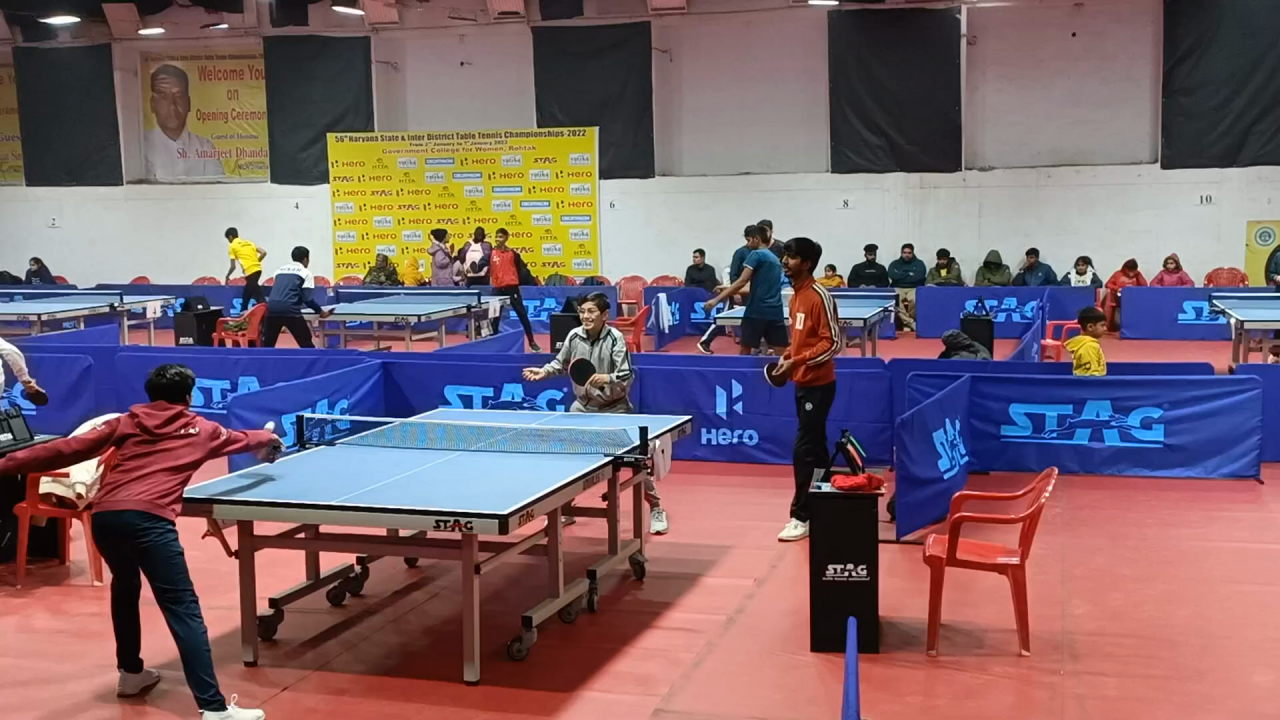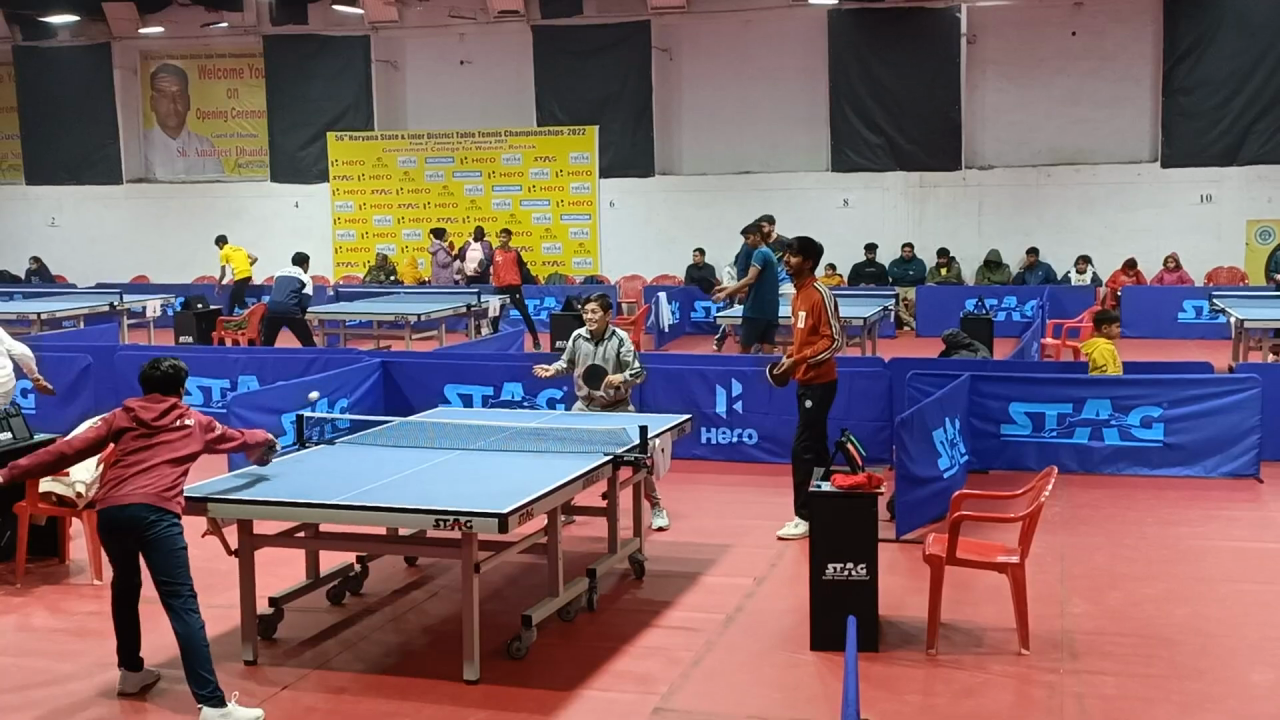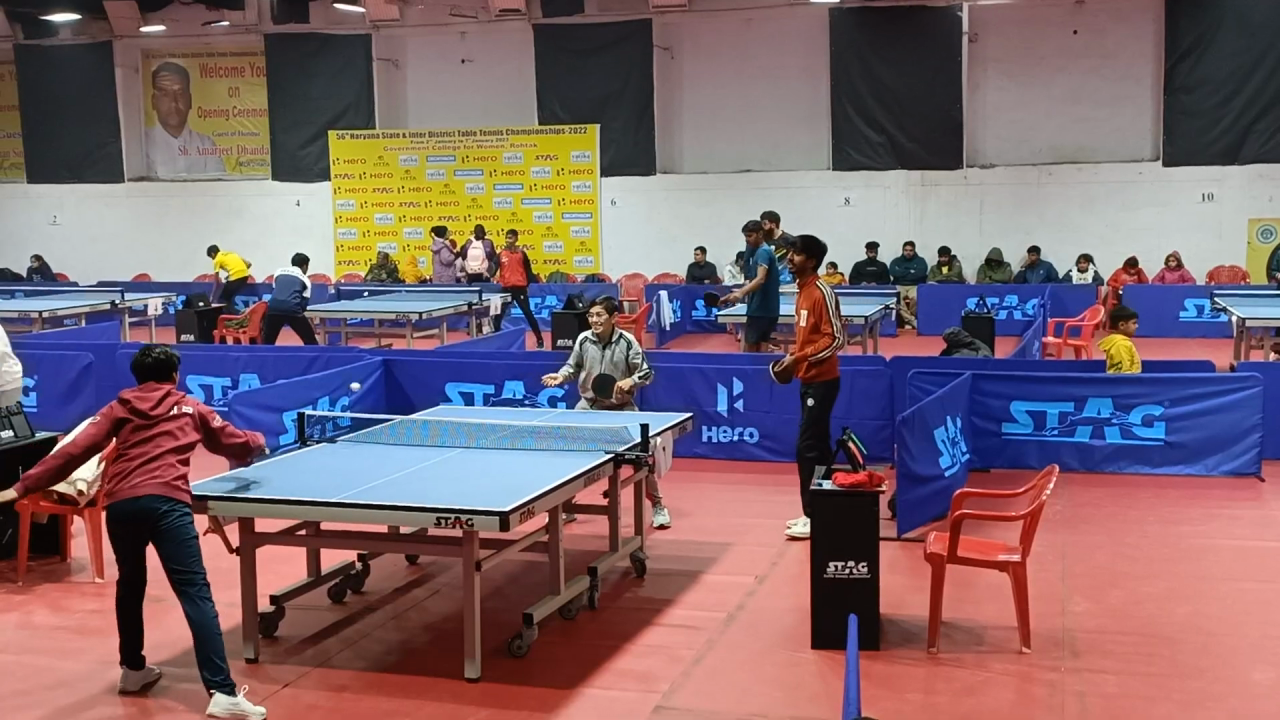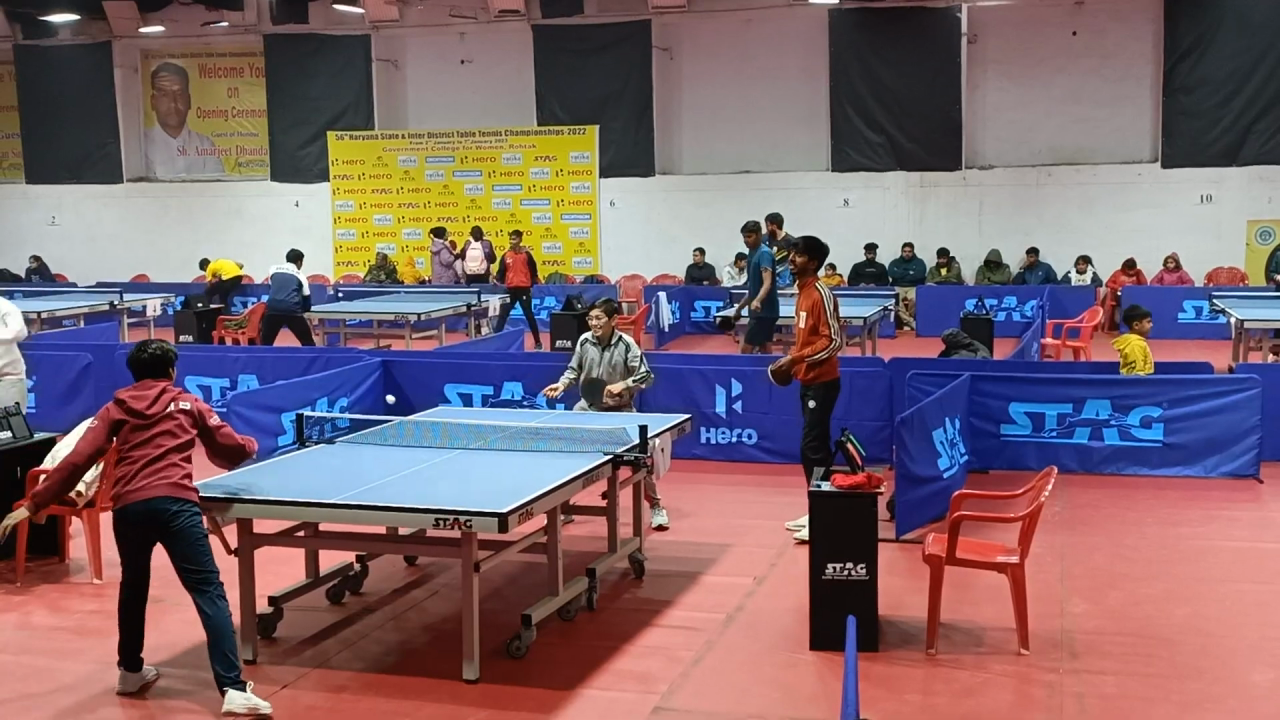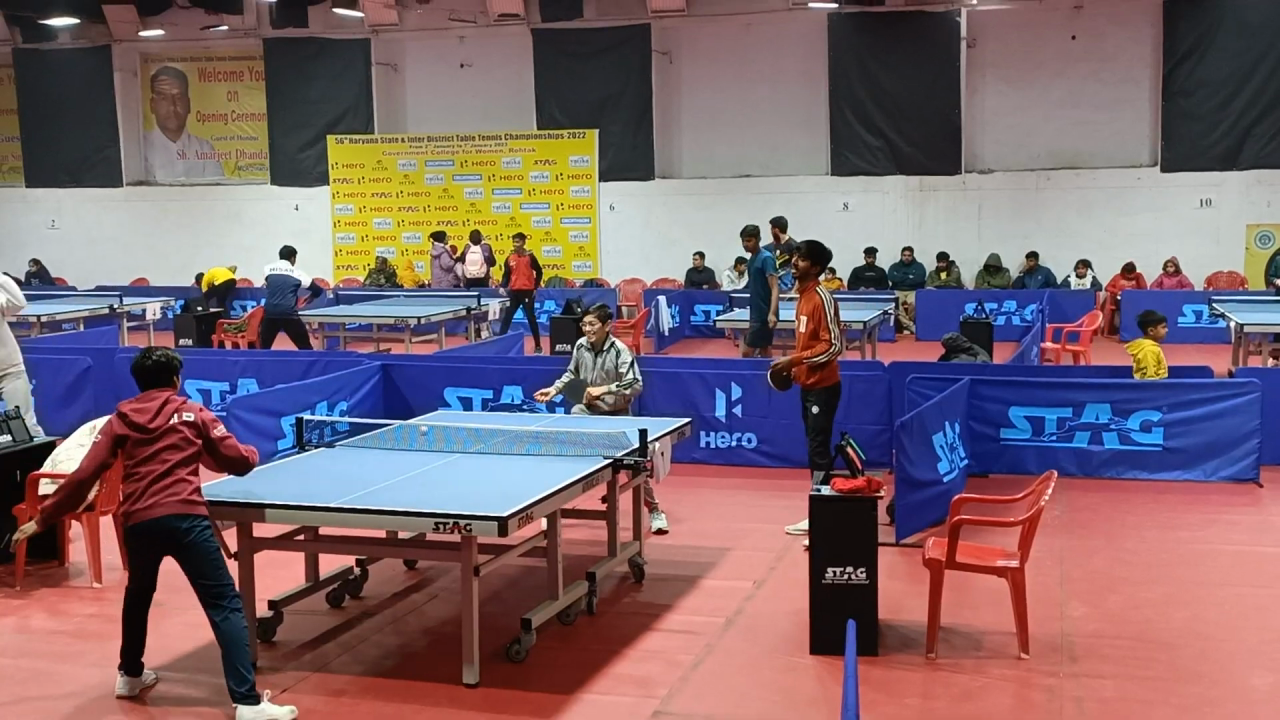
dt=0.1s
person 1, frame 1
left shoulder: (126, 422)
right shoulder: (200, 429)
left elbow: (68, 449)
right elbow: (239, 439)
right wrist: (268, 440)
left hip: (105, 516)
right hip: (149, 519)
left knee: (125, 587)
right knee: (184, 610)
left ankle: (131, 672)
person 1, frame 2
left shoulder: (122, 416)
right shoulder: (195, 422)
left elbow: (69, 449)
right elbow: (236, 437)
right wrist: (263, 440)
left hip: (110, 511)
right hip: (154, 513)
left knee: (125, 585)
right knee: (182, 604)
left ankle: (131, 671)
person 1, frame 3
left shoulder: (118, 408)
right shoulder: (190, 407)
left elbow: (73, 453)
right elbow: (238, 446)
right wrist: (256, 441)
left hip: (120, 507)
right hip: (166, 503)
left knee: (130, 583)
right knee: (196, 593)
left ankle: (133, 669)
person 1, frame 4
left shoulder: (116, 409)
right shoulder: (188, 404)
left elbow: (77, 462)
right elbow: (232, 449)
left wrist: (32, 504)
right wrist: (249, 446)
left hip: (128, 509)
right hip: (174, 504)
left knee: (133, 586)
right knee: (209, 592)
left ankle: (131, 671)
right ankle: (234, 689)
person 1, frame 5
left shoulder: (119, 420)
right shoulder: (193, 414)
left elbow: (84, 477)
right elbow: (240, 461)
left wrist: (44, 516)
right wrist: (251, 453)
left hip: (137, 524)
right hip: (184, 519)
left knee: (138, 595)
right knee: (226, 605)
left ankle: (131, 675)
person 2, frame 1
left shoulder: (820, 297)
right shoulder: (795, 297)
left elbow: (833, 343)
left wrist: (797, 362)
right wrist: (787, 357)
left hip: (818, 385)
right hip: (803, 383)
left knee: (803, 451)
right knee: (815, 449)
left ankle: (802, 518)
person 2, frame 2
left shoulder: (820, 295)
right shoulder: (798, 294)
left elbow: (834, 341)
left wrist: (798, 360)
right wrist: (790, 356)
left hip: (819, 382)
right hip: (805, 381)
left knee: (802, 448)
right knee: (816, 448)
left ankle: (804, 517)
person 2, frame 3
left shoulder: (822, 293)
right shoulder: (802, 292)
left elbow: (836, 339)
left wrist: (799, 357)
right wrist: (794, 355)
left hip: (822, 381)
right hip: (809, 379)
left knee: (807, 447)
right knee: (818, 446)
left ankle: (814, 515)
person 2, frame 4
left shoulder: (821, 294)
right shoulder: (802, 293)
left elbow: (833, 341)
left wrist: (797, 358)
right wrist: (793, 356)
left hip: (822, 382)
right hip: (808, 381)
left knee: (811, 449)
right knee: (818, 448)
person 2, frame 5
left shoulder: (822, 299)
right shoulder: (803, 298)
left elbow: (833, 346)
left wrist: (795, 359)
right wrist: (792, 363)
left hip: (823, 388)
right hip: (809, 387)
left knee: (820, 454)
right knee: (815, 453)
person 3, frame 1
left shoulder: (615, 339)
right shoulder: (574, 336)
left elbow: (628, 374)
right elbow: (561, 362)
left wrist: (608, 378)
right wrist: (544, 371)
left hip: (615, 407)
right hip: (584, 406)
left ankle: (656, 509)
person 3, frame 2
left shoulder: (620, 339)
right shoulder: (577, 337)
left elbow: (639, 373)
right elbow: (567, 362)
left wrist: (621, 378)
right wrist: (553, 369)
left hip: (617, 408)
right hip: (586, 406)
left ankle: (656, 507)
person 3, frame 3
left shoulder: (627, 342)
right shoulder: (583, 340)
left elbow: (647, 373)
right elbow: (572, 367)
left wrist: (630, 382)
right wrist: (560, 376)
left hip: (621, 408)
right hip: (589, 406)
left ankle: (658, 506)
person 3, frame 4
left shoulder: (626, 344)
right shoulder: (584, 341)
left elbow: (646, 377)
right elbow: (574, 370)
left wrist: (624, 384)
right wrist: (561, 385)
left hip: (620, 410)
right hip: (588, 407)
left ankle: (656, 507)
person 3, frame 5
left shoulder: (619, 350)
right shoulder: (581, 346)
left elbow: (636, 385)
right elbow: (571, 374)
left wrist: (603, 389)
right wrist: (554, 389)
left hip: (616, 414)
right hip: (586, 410)
left ankle: (655, 511)
